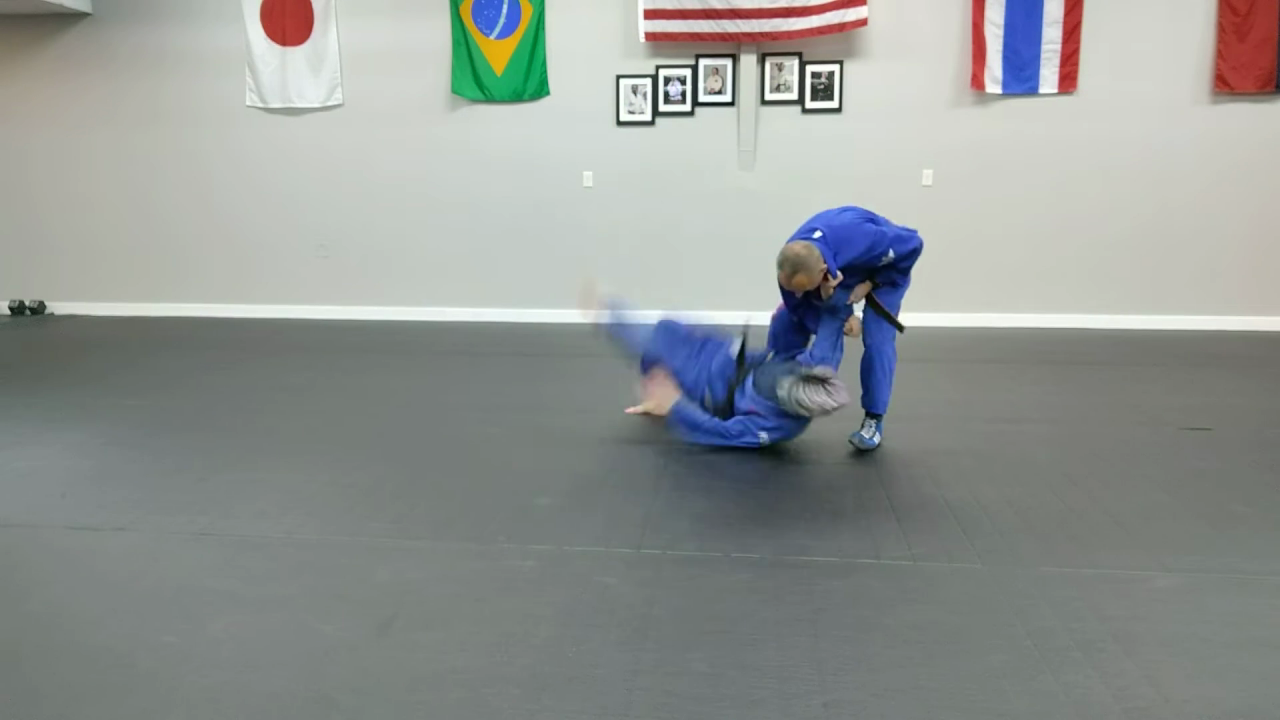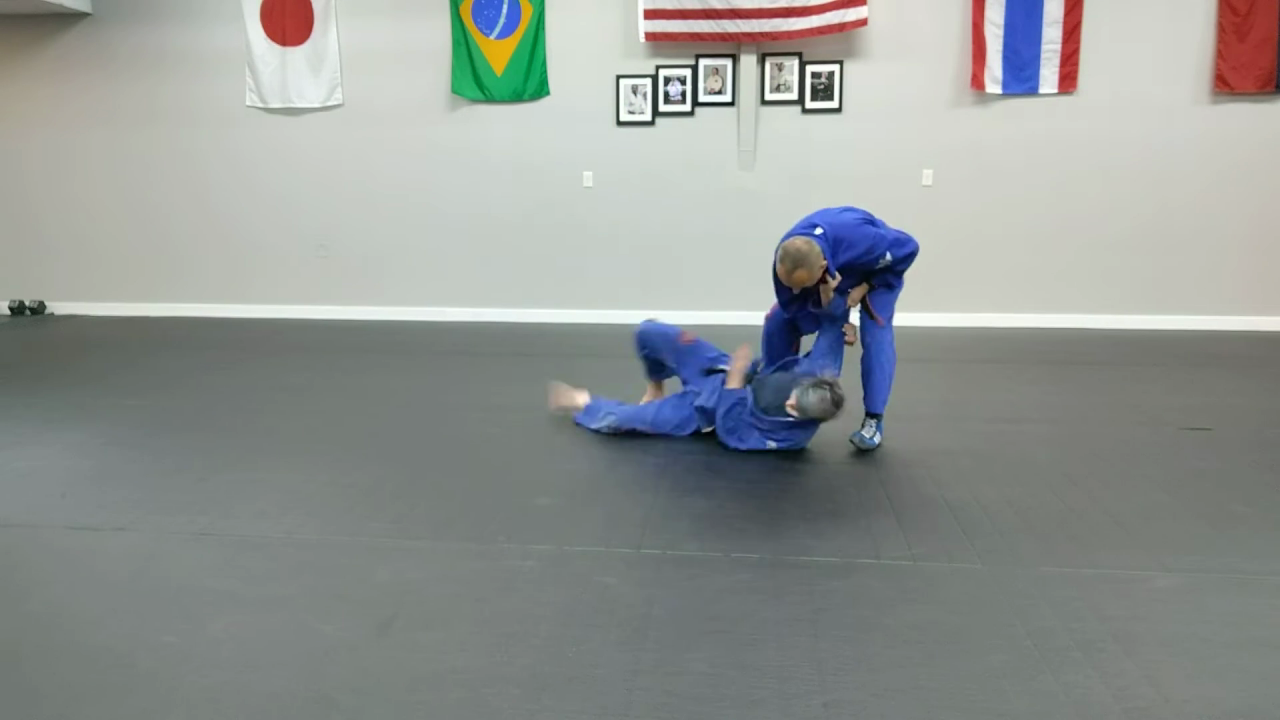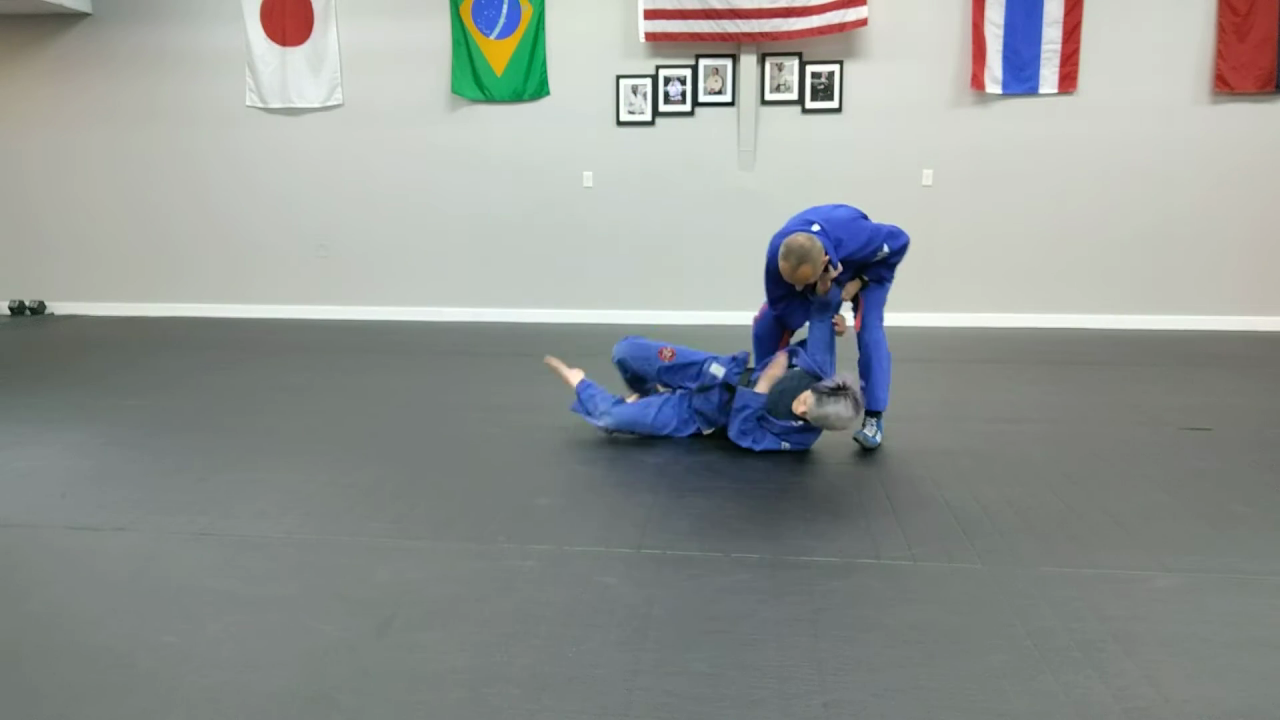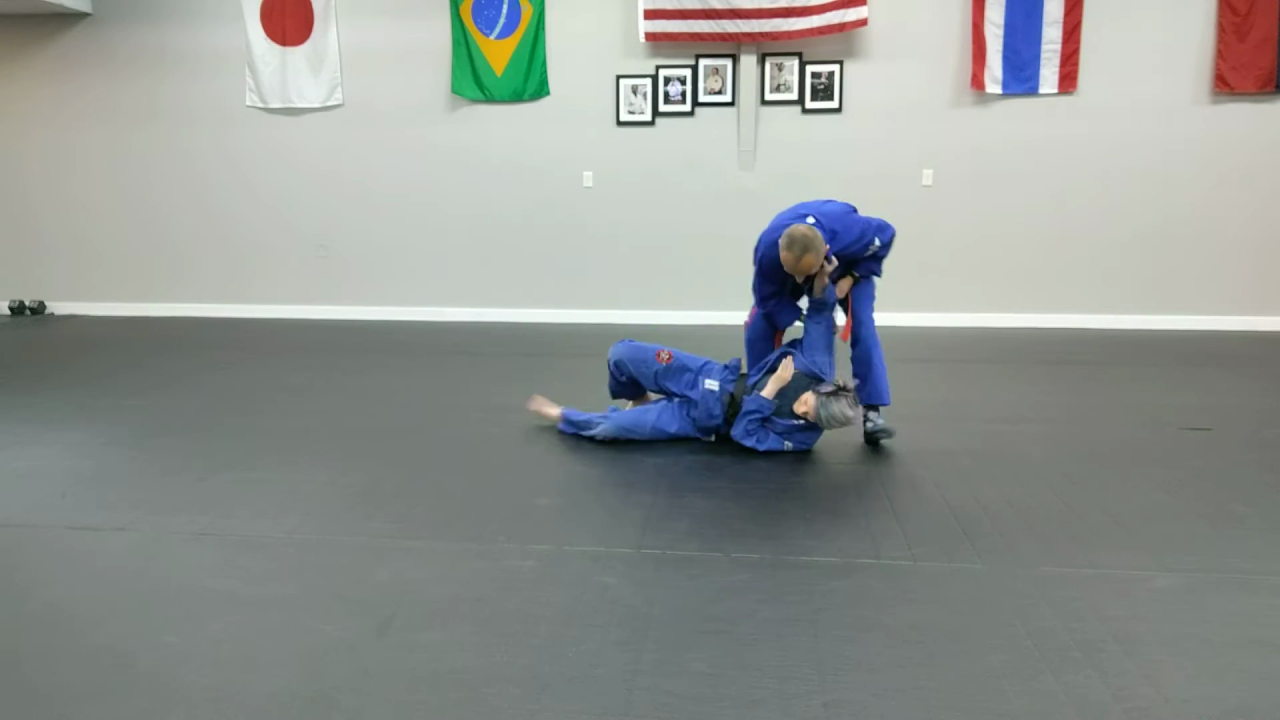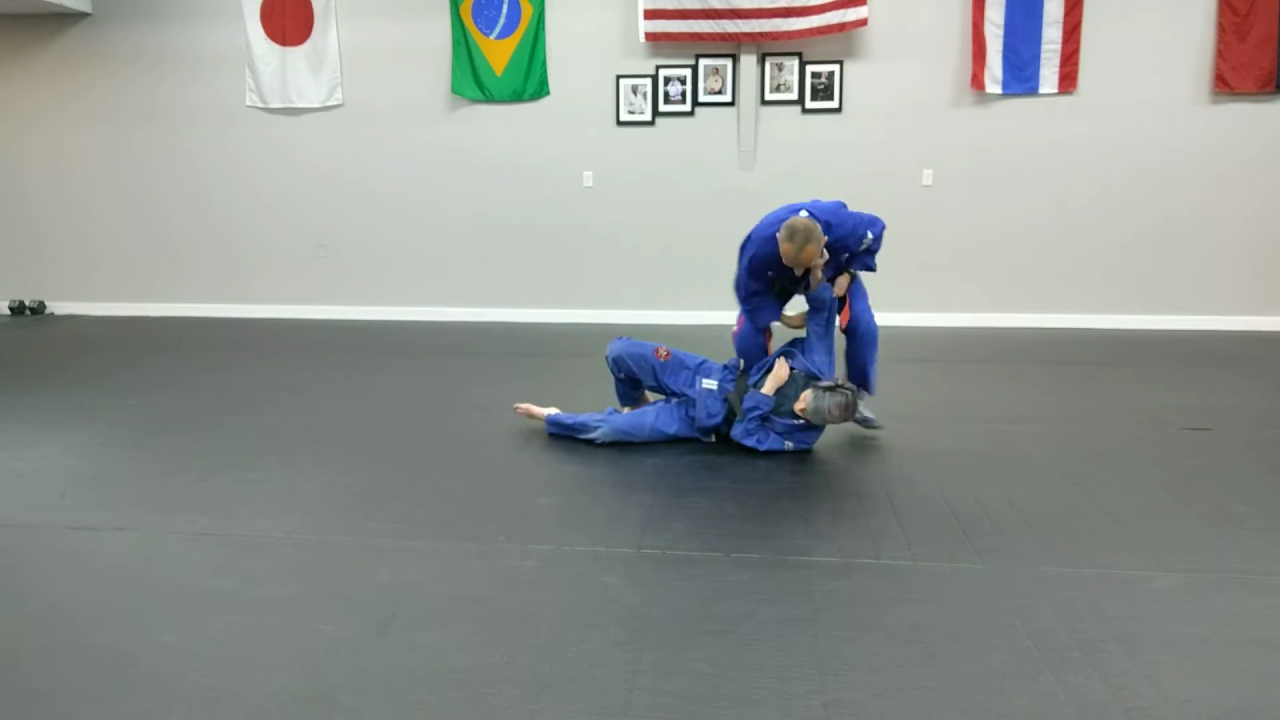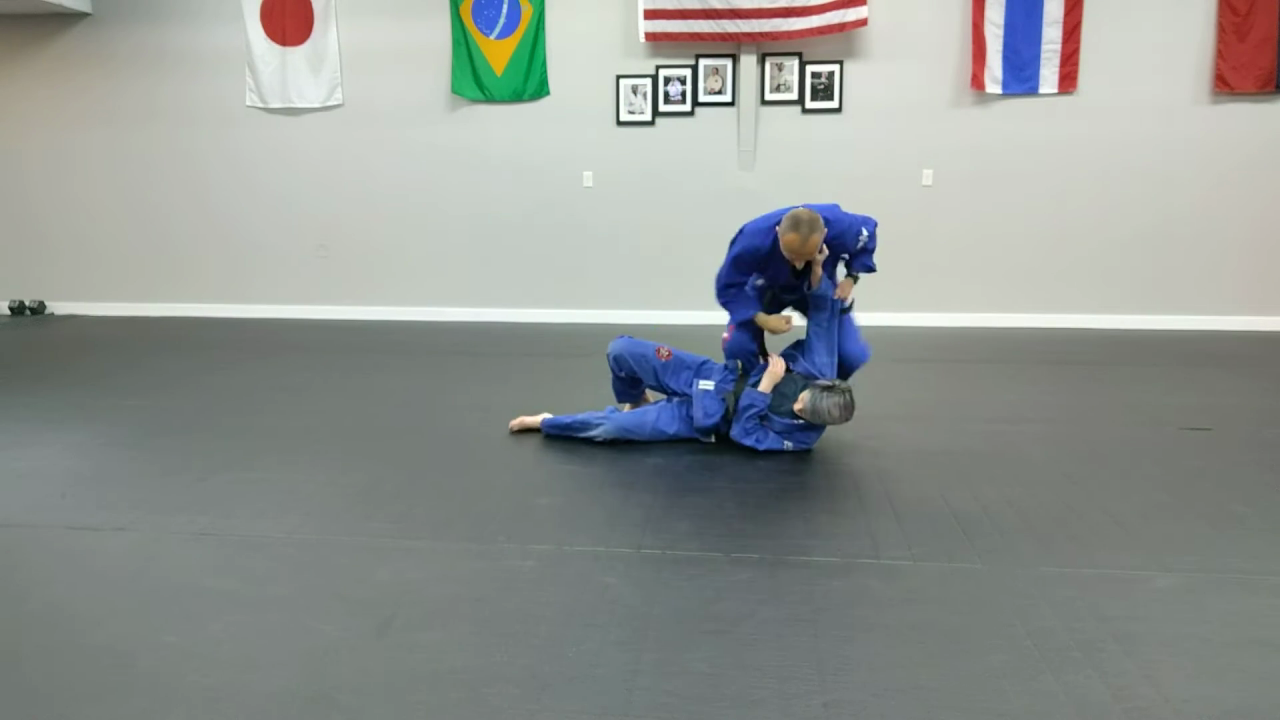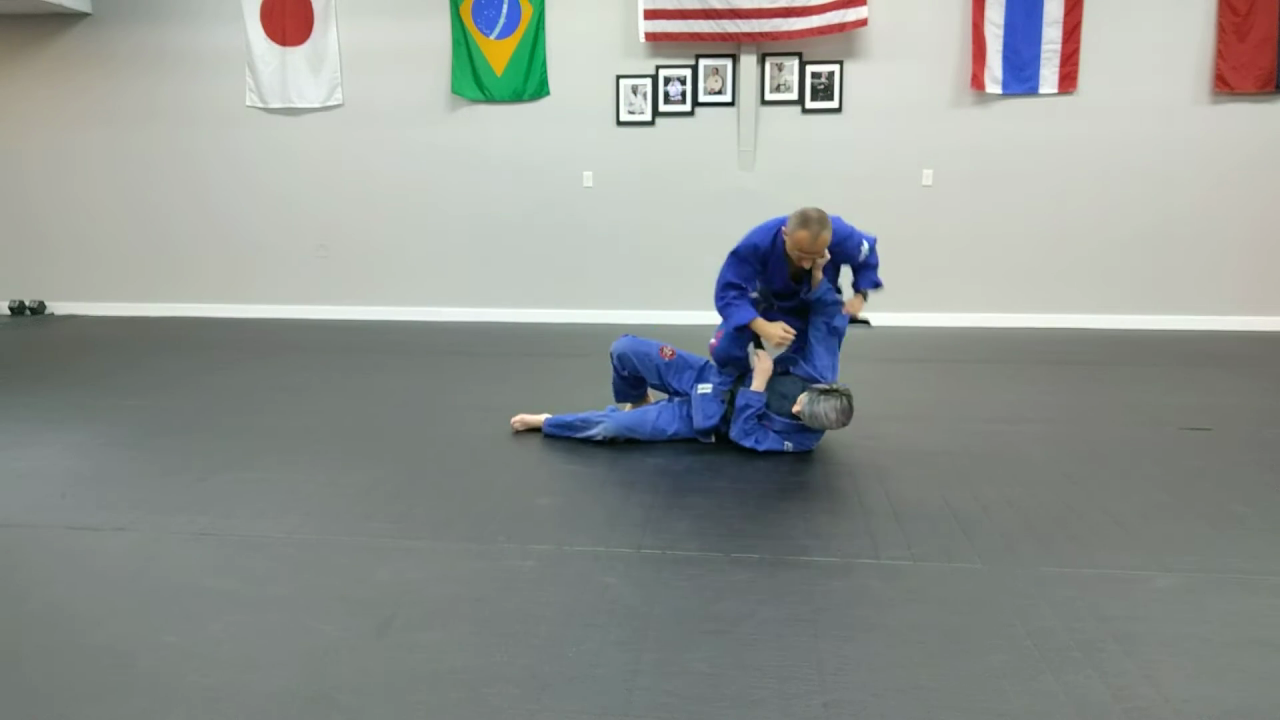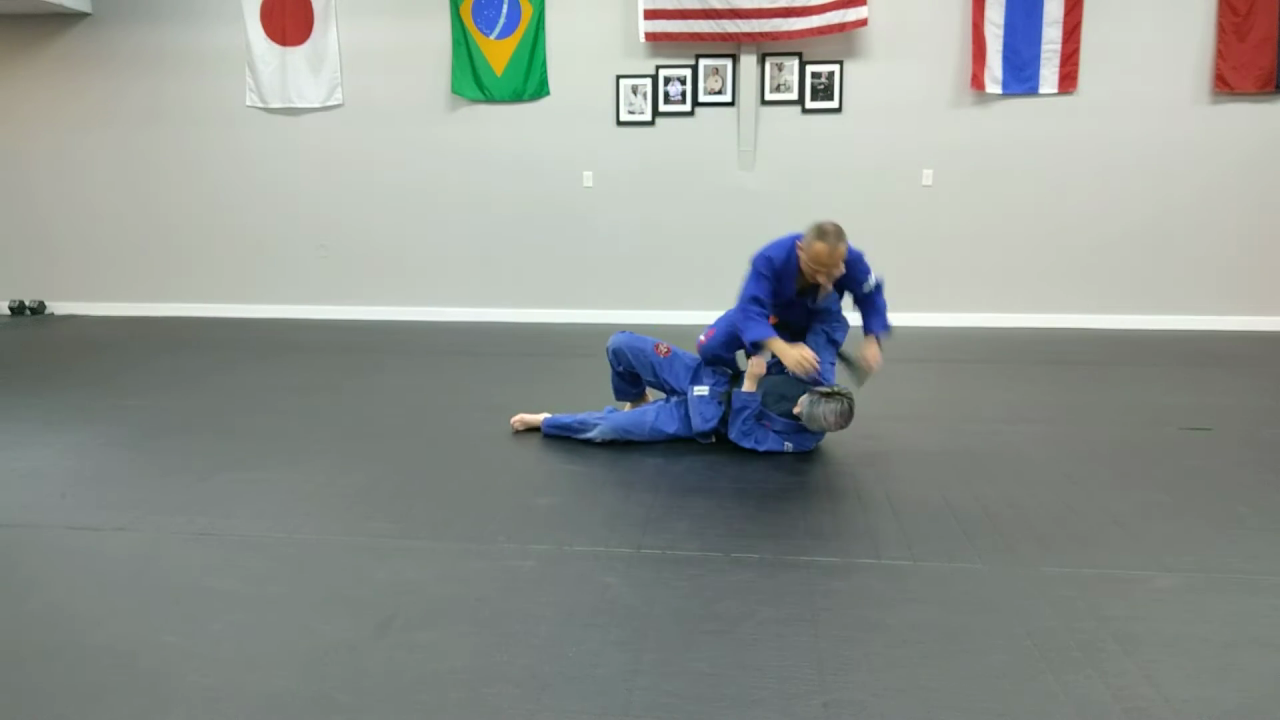
dt=0.1s
person 1, frame 1
left shoulder: (769, 430)
right shoulder: (821, 375)
left elbow: (714, 431)
right elbow: (831, 323)
left wrist: (670, 408)
left hip: (720, 391)
right hip: (737, 363)
right knee: (660, 336)
person 1, frame 2
left shoulder: (784, 436)
right shoulder: (818, 383)
left elbow: (730, 430)
right elbow: (829, 328)
left wrist: (735, 383)
left hip: (708, 406)
right hip: (729, 372)
left knee: (624, 418)
right knee: (649, 332)
left ankle: (585, 404)
right ankle: (654, 390)
person 1, frame 3
left shoulder: (798, 438)
right shoulder: (817, 373)
left elbow: (742, 426)
right elbow: (822, 319)
left wrist: (764, 386)
right wrist: (827, 290)
left hip: (707, 411)
right hip: (718, 375)
left knee: (614, 419)
right knee: (627, 351)
left ankle: (581, 385)
right ankle: (647, 394)
person 1, frame 4
left shoulder: (799, 438)
right shoulder: (817, 374)
left elbow: (745, 431)
right elbow: (820, 319)
left wrist: (772, 389)
right wrist: (822, 287)
left hip: (704, 415)
right hip: (718, 381)
left knee: (610, 426)
right knee: (622, 355)
left ankle: (561, 415)
right ankle: (640, 399)
person 1, frame 5
left shoulder: (800, 437)
right shoulder: (818, 374)
left elbow: (745, 431)
right elbow: (821, 321)
left wrist: (770, 386)
right wrist: (817, 280)
left hip: (708, 417)
right hip: (715, 379)
left knee: (613, 430)
right knee: (621, 353)
left ankle: (552, 417)
right ankle: (637, 403)
person 1, frame 6
left shoulder: (799, 437)
right shoulder: (819, 376)
left elbow: (744, 431)
right elbow: (823, 318)
left wrist: (767, 384)
right wrist: (817, 278)
left hip: (704, 417)
right hip: (715, 379)
left knee: (613, 427)
right knee: (621, 351)
left ankle: (544, 422)
right ankle: (637, 401)
person 1, frame 7
left shoulder: (800, 440)
right shoulder: (821, 385)
left elbow: (744, 433)
right elbow: (826, 317)
left wrist: (759, 384)
right wrist: (817, 279)
left hip: (702, 409)
right hip: (710, 378)
left knee: (613, 428)
right knee: (623, 348)
left ankle: (545, 422)
right ankle: (639, 403)
person 1, frame 8
left shoulder: (794, 439)
right shoulder: (821, 401)
left elbow: (742, 429)
left wrist: (751, 381)
left hip: (706, 416)
right hip: (711, 376)
left knee: (612, 427)
right knee: (621, 344)
left ankle: (544, 420)
right ankle: (637, 400)
person 2, frame 1
left shoulder: (859, 241)
right shoulder: (789, 265)
left elbow: (912, 243)
right elbow: (800, 308)
left wrist: (870, 284)
left hip: (885, 264)
right hip: (834, 267)
left knee: (877, 337)
right knee: (785, 323)
left ankle: (873, 420)
person 2, frame 2
left shoulder: (858, 242)
right shoulder: (785, 263)
left elbow: (907, 247)
right elbow: (794, 305)
left wrist: (866, 286)
right wrist: (828, 317)
left hip: (879, 267)
right hip: (832, 271)
left knee: (876, 338)
right knee: (778, 323)
left ankle: (873, 420)
person 2, frame 3
left shoulder: (857, 238)
right shoulder: (779, 256)
left elbow: (898, 241)
right elbow: (781, 300)
left wrist: (860, 281)
left hip: (863, 267)
left knee: (869, 336)
right knee: (768, 325)
left ankle: (873, 419)
person 2, frame 4
left shoulder: (849, 232)
right shoulder: (769, 250)
left elbow: (885, 234)
right elbow: (770, 298)
left wrist: (851, 278)
left hip: (850, 264)
left knee: (863, 331)
right knee: (759, 329)
left ankle: (873, 412)
person 2, frame 5
left shoulder: (842, 226)
right shoulder: (761, 244)
left elbow: (874, 228)
right elbow: (750, 295)
left wrist: (849, 273)
right wrist: (782, 318)
left hip: (833, 266)
right hip: (777, 274)
left knee: (864, 329)
right knee: (748, 334)
left ankle: (860, 396)
person 2, frame 6
left shoulder: (839, 228)
right shoulder: (754, 241)
left elbow: (867, 232)
right elbow: (727, 287)
left wrist: (851, 278)
right wrist: (761, 319)
right hip: (768, 288)
left knee: (851, 355)
right knee: (738, 346)
person 2, frame 7
left shoulder: (840, 236)
right shoulder: (759, 242)
left elbow: (866, 251)
right elbow: (728, 292)
left wrist: (860, 294)
right wrist: (759, 326)
right hip: (769, 299)
right knee: (723, 351)
person 2, frame 8
left shoulder: (851, 262)
right shoulder: (773, 258)
left elbow: (871, 298)
right elbow: (750, 311)
left wrist: (873, 339)
right wrist: (783, 349)
left hip: (814, 321)
right hip: (769, 311)
right knee: (710, 346)
